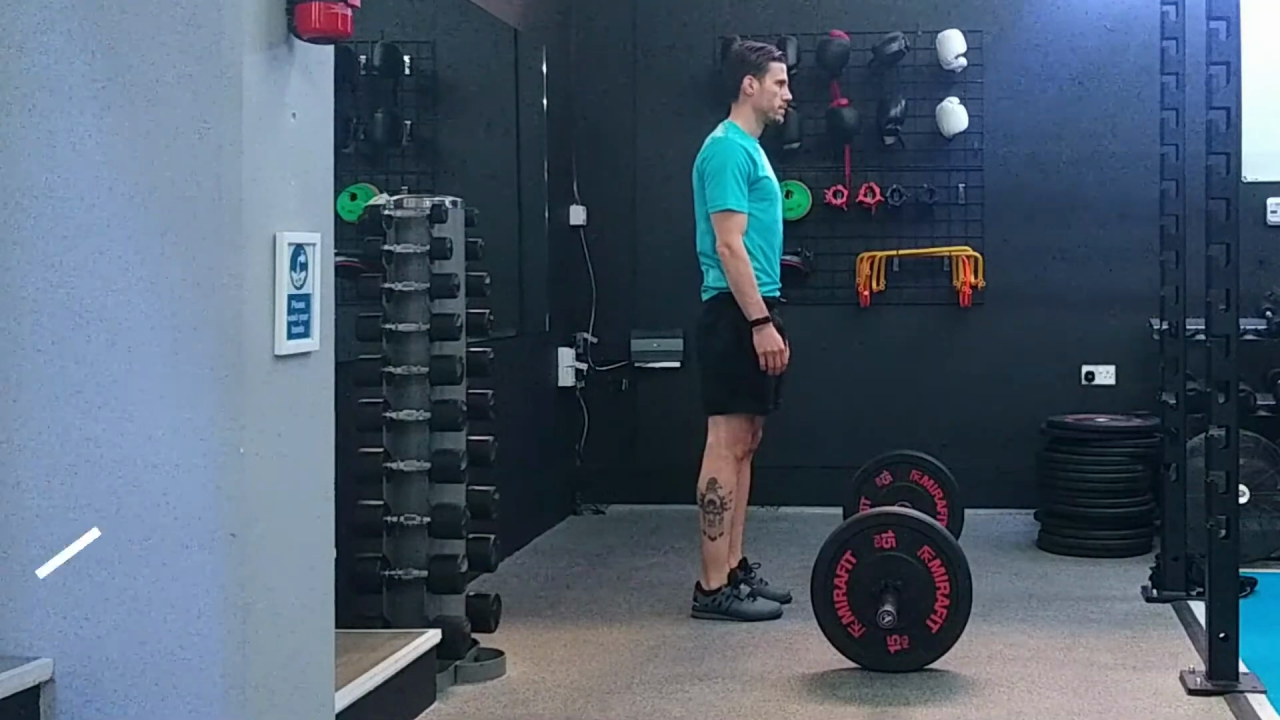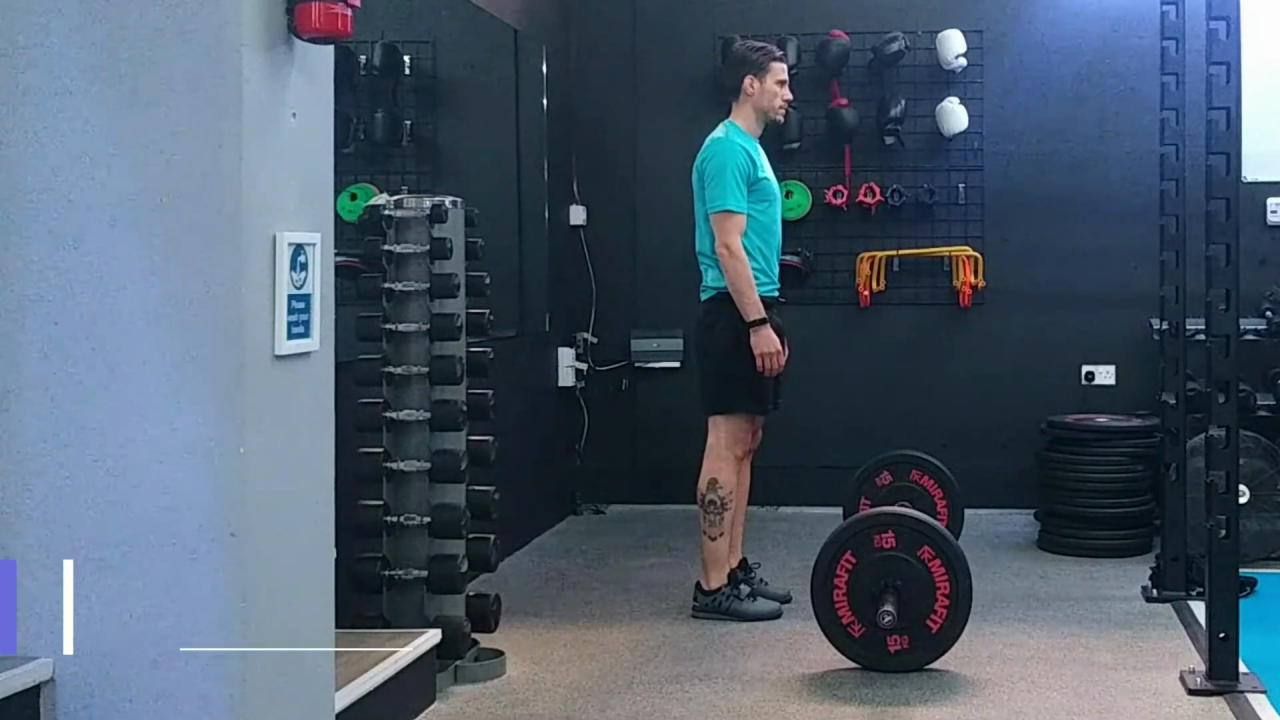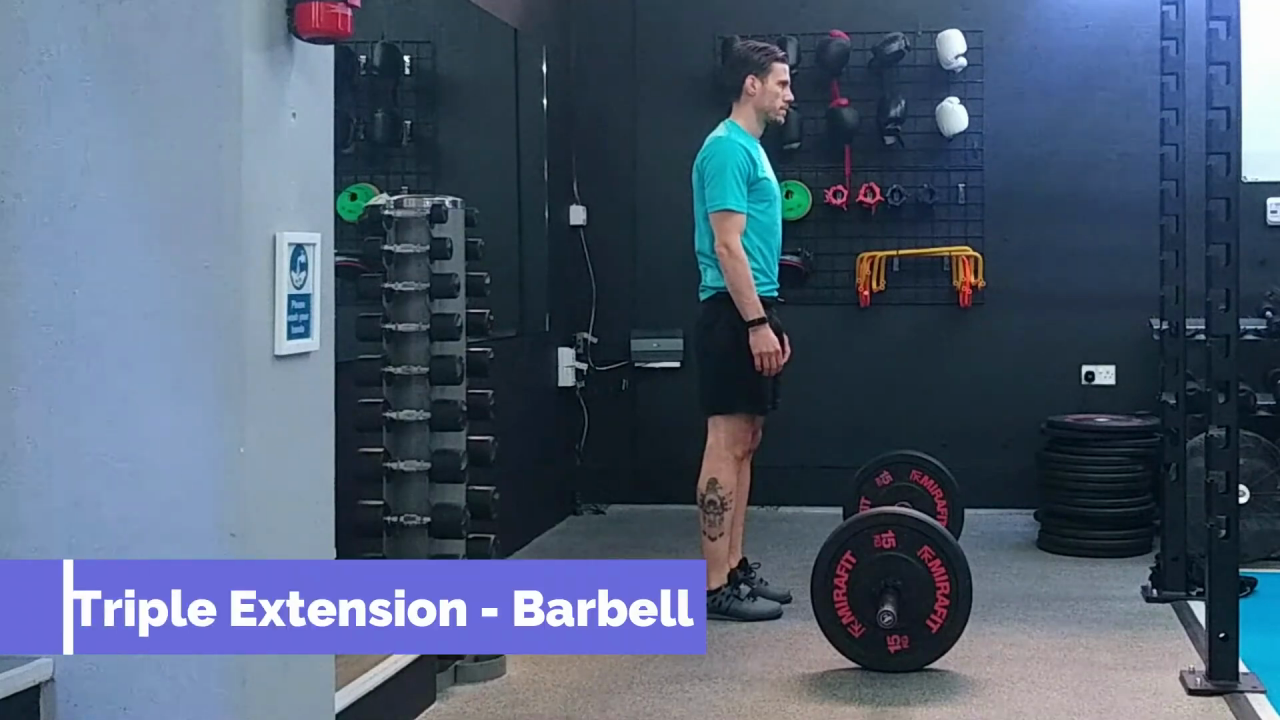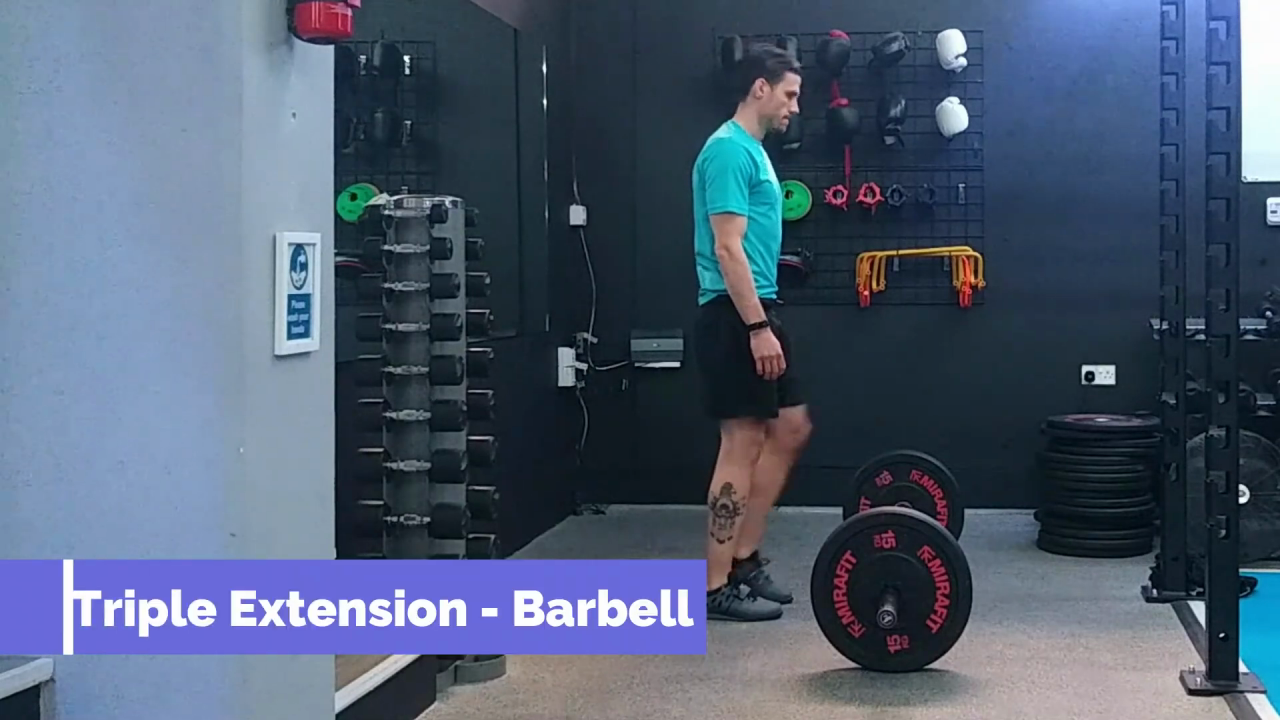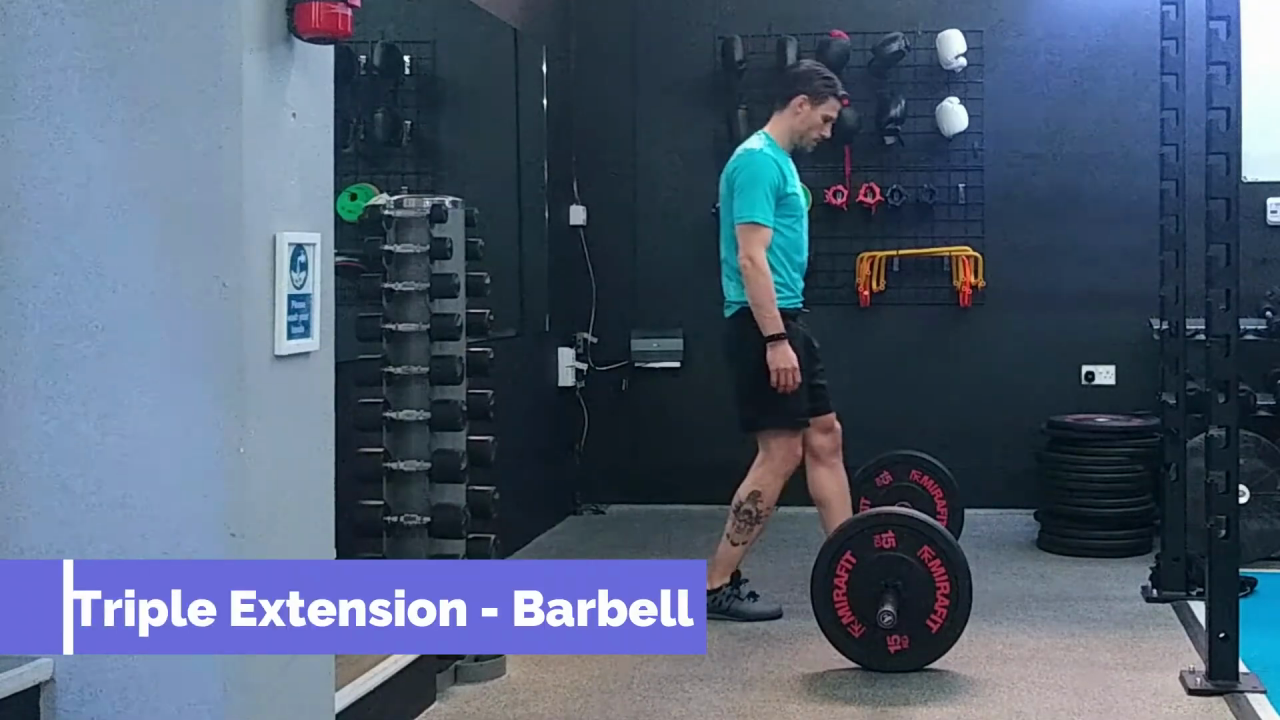
dt=0.3s
person 1, frame 1
left shoulder: (749, 148)
right shoulder: (728, 148)
right elbow: (729, 246)
left wrist: (766, 319)
right wrist: (761, 322)
left hip: (751, 312)
right hip: (737, 315)
left knee: (744, 444)
right knee: (727, 446)
left ankle: (735, 568)
right ankle: (714, 586)
person 1, frame 2
left shoulder: (749, 148)
right shoulder: (727, 149)
right elbow: (728, 246)
left wrist: (766, 319)
right wrist: (758, 323)
left hip: (752, 311)
right hip: (736, 314)
left knee: (744, 444)
right knee: (727, 445)
left ankle: (735, 568)
right ankle: (714, 586)
person 1, frame 3
left shoulder: (750, 148)
right shoulder: (728, 148)
right elbow: (727, 246)
left wrist: (769, 321)
right wrist: (757, 323)
left hip: (752, 312)
right hip: (734, 315)
left knee: (744, 445)
right knee: (727, 447)
left ankle: (734, 567)
right ankle: (715, 586)
person 1, frame 4
left shoulder: (750, 149)
right shoulder: (729, 150)
right elbow: (728, 249)
left wrist: (767, 322)
right wrist: (758, 326)
left hip: (753, 314)
right hip: (733, 318)
left knee: (789, 432)
right knee: (743, 448)
left ankle: (744, 560)
right ankle: (716, 586)
person 1, frame 5
left shoulder: (778, 161)
right shoulder: (759, 161)
right elbow: (751, 260)
right wrist: (775, 340)
left hip: (785, 323)
right hip: (764, 327)
left knee: (825, 440)
right knee: (782, 454)
right ankle: (718, 585)
